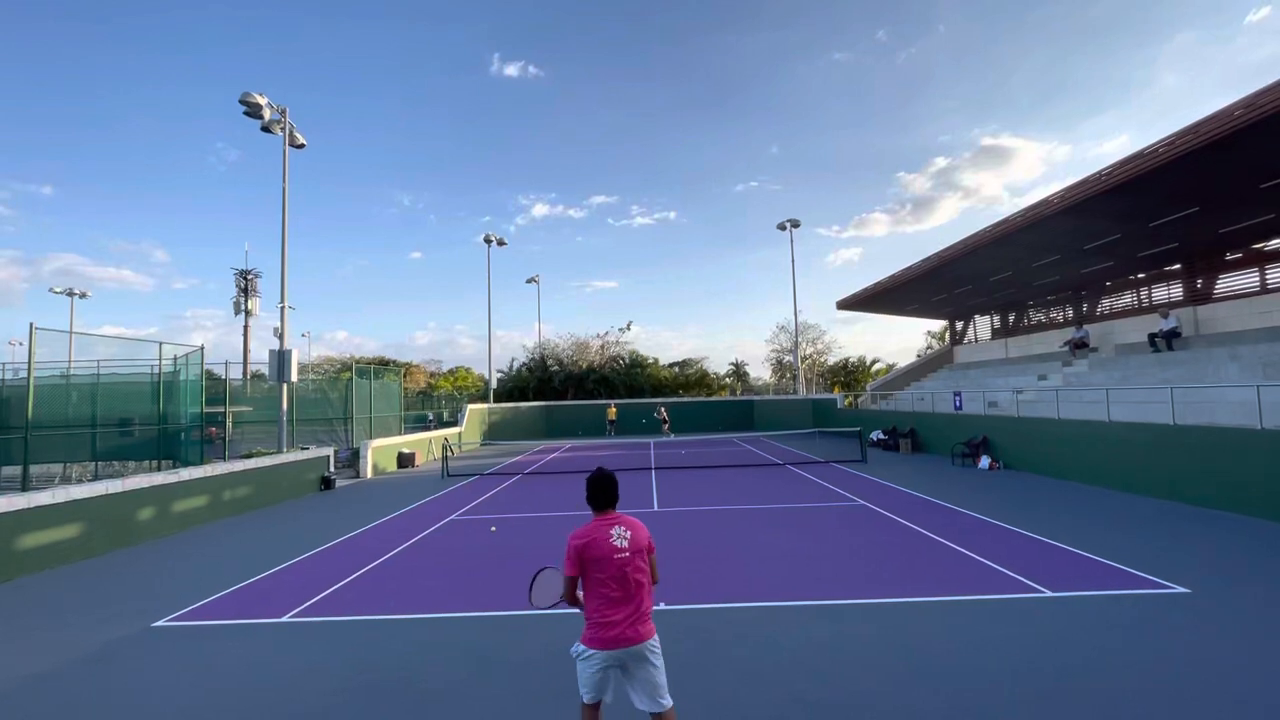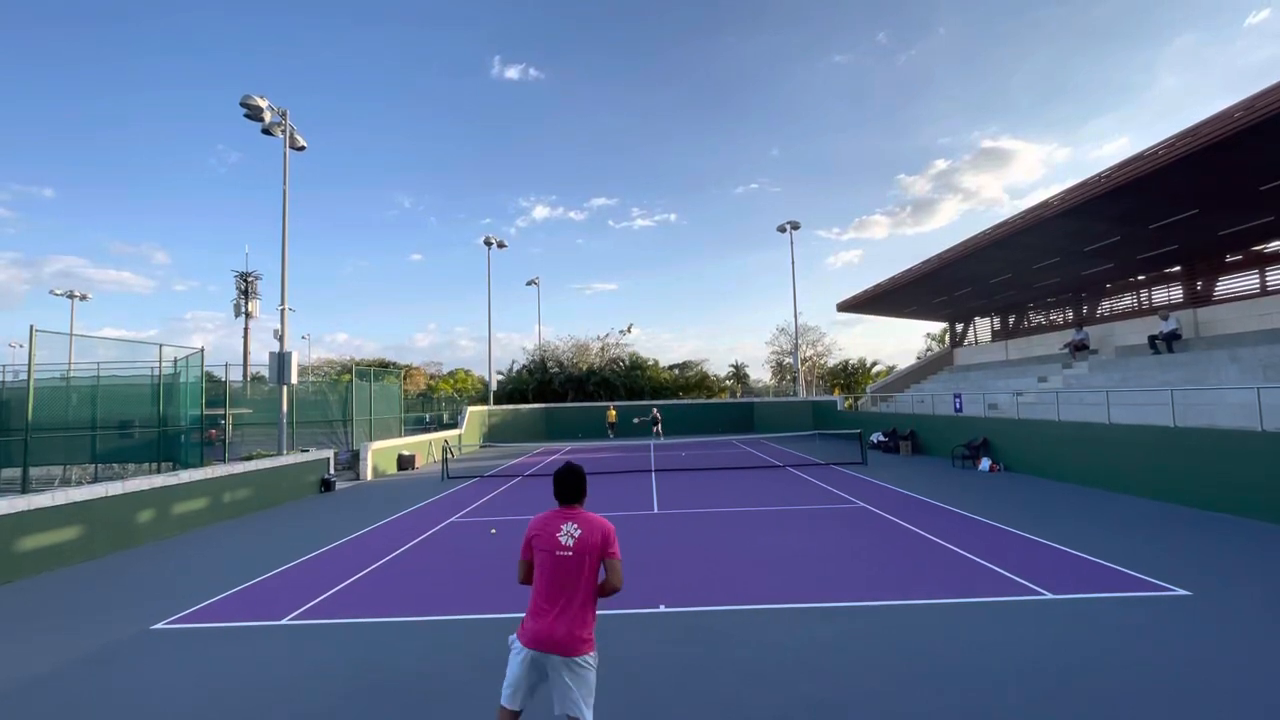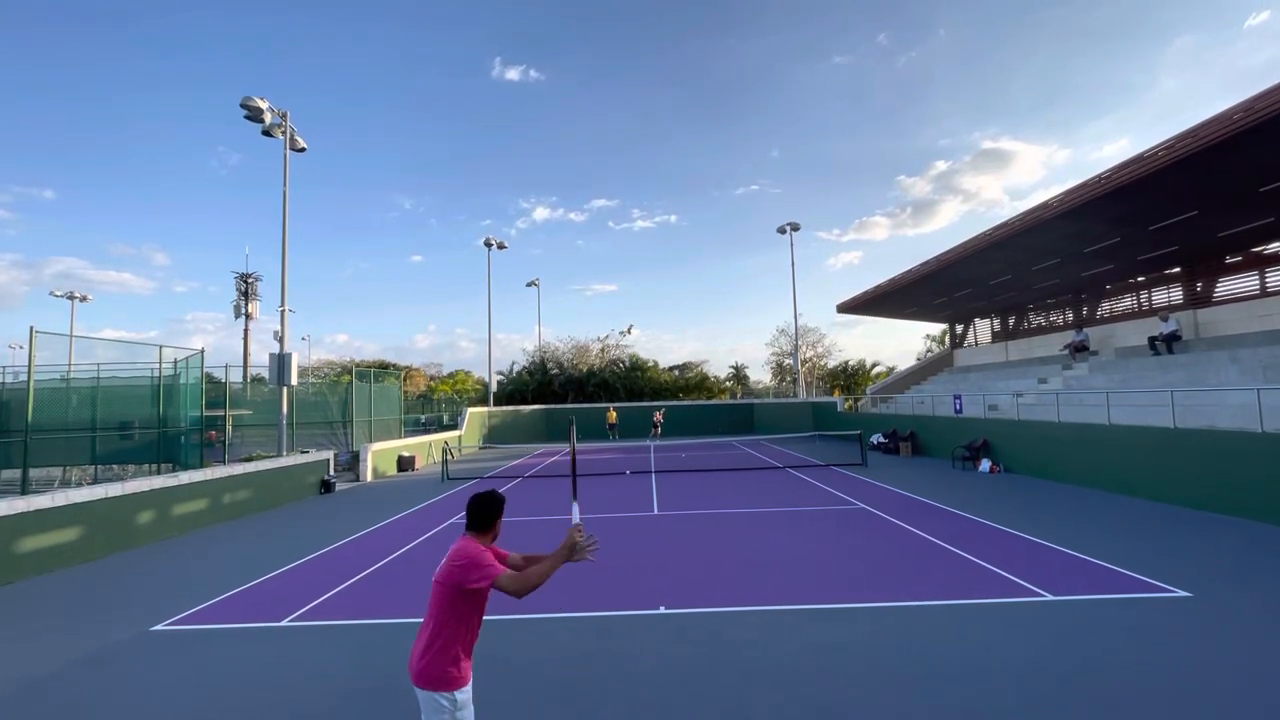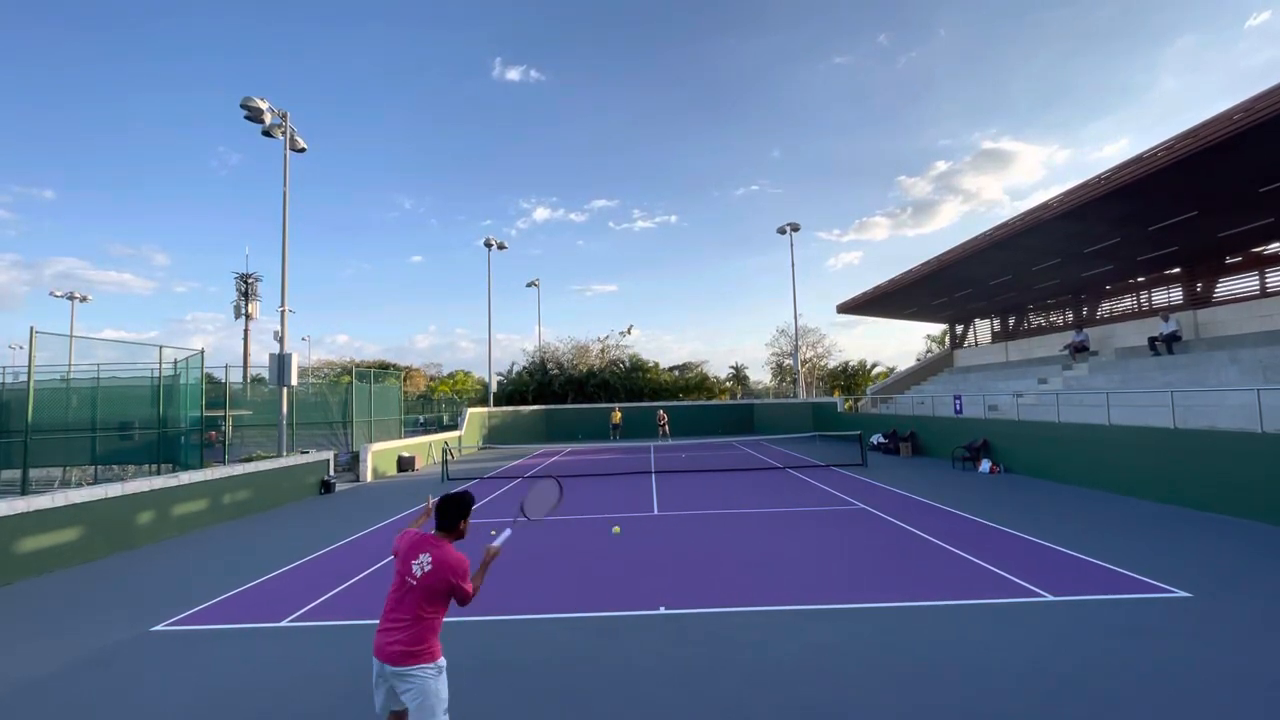
dt=0.7s
person 1, frame 1
left shoulder: (579, 539)
right shoulder: (639, 528)
left elbow: (568, 595)
right elbow: (653, 578)
left wrist: (576, 600)
left hip: (600, 642)
right hip: (642, 636)
person 1, frame 2
left shoulder: (537, 525)
right shoulder: (603, 529)
left elbow: (523, 577)
right elbow: (615, 583)
left hip: (533, 640)
right hip: (575, 645)
person 1, frame 3
left shoulder: (469, 548)
right shoulder: (472, 555)
left elbow: (521, 562)
right elbow: (518, 586)
left wrist: (565, 555)
right wrist: (563, 552)
left hip: (430, 666)
right hip: (443, 674)
person 1, frame 4
left shoulder: (409, 539)
right shoulder: (457, 563)
right elbow: (464, 599)
left wrist: (424, 515)
right wrist: (486, 563)
left hip: (382, 650)
right hip: (417, 660)
